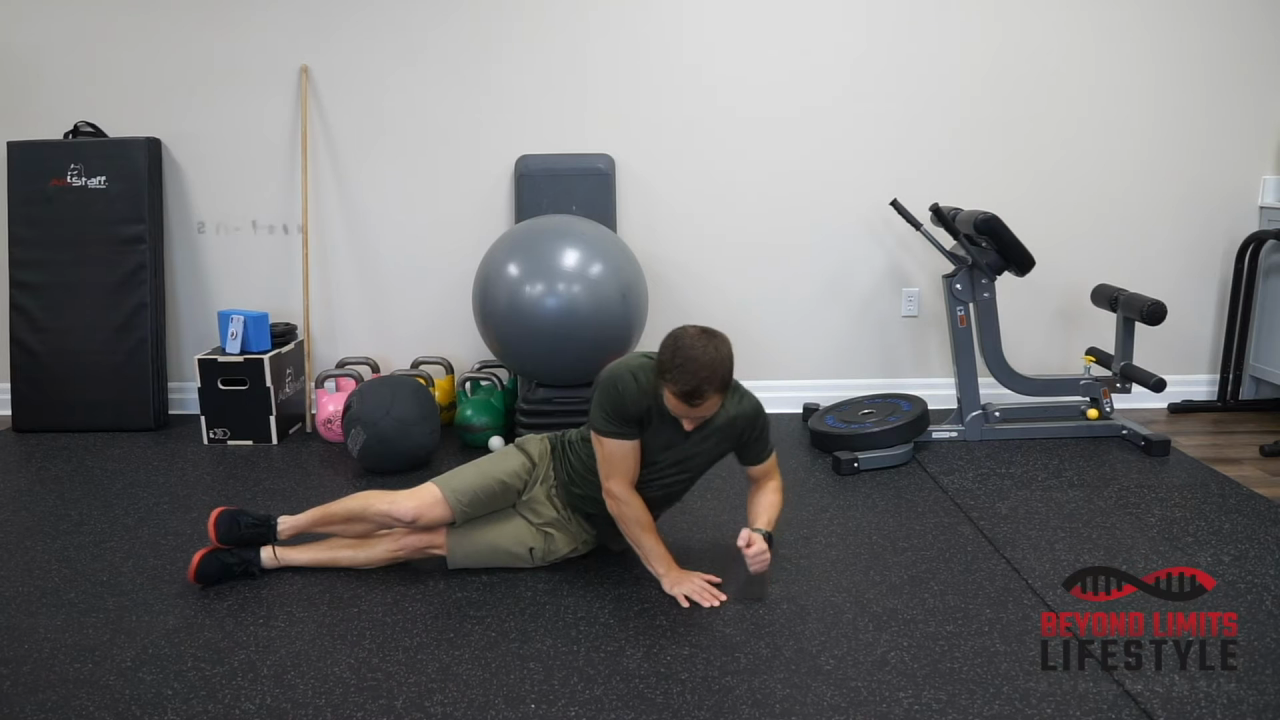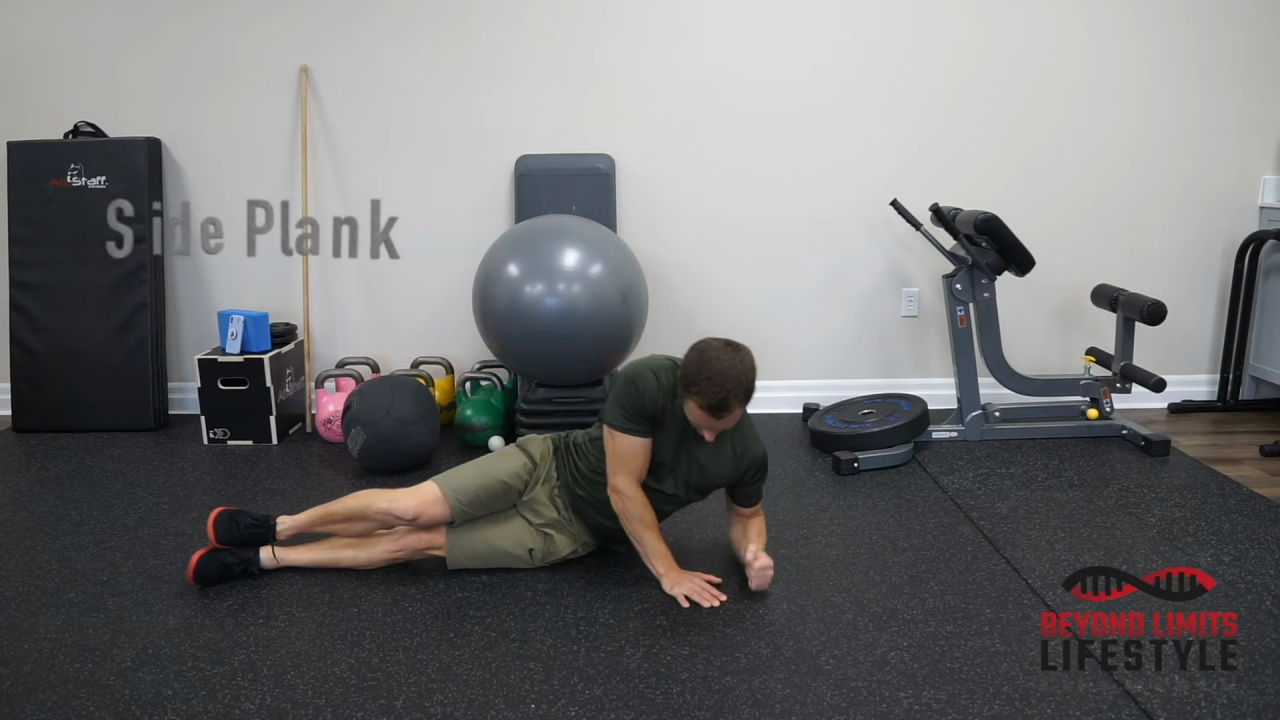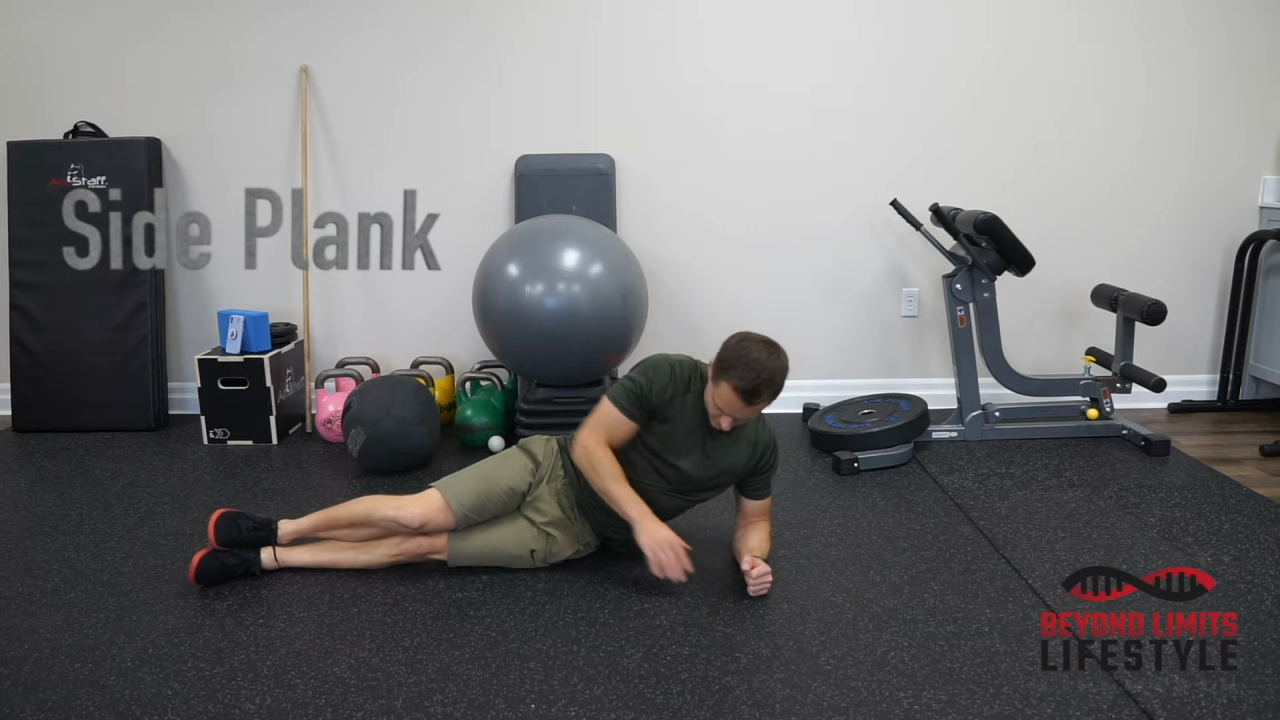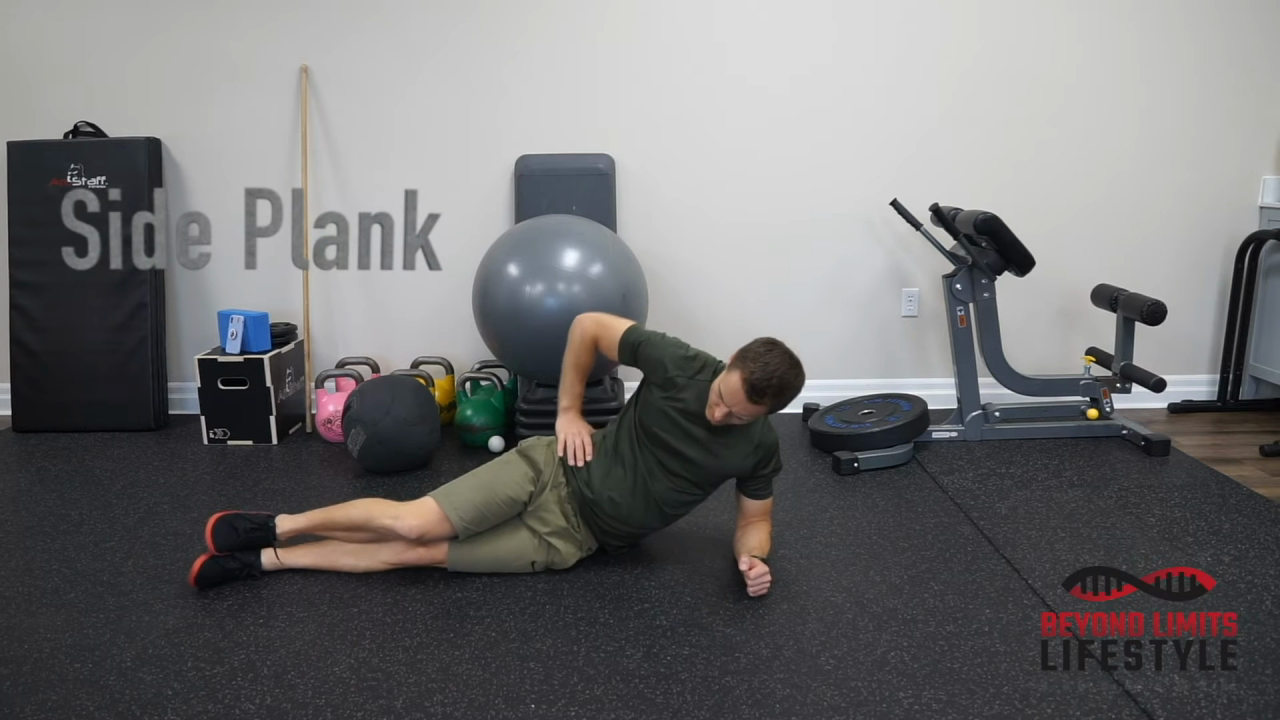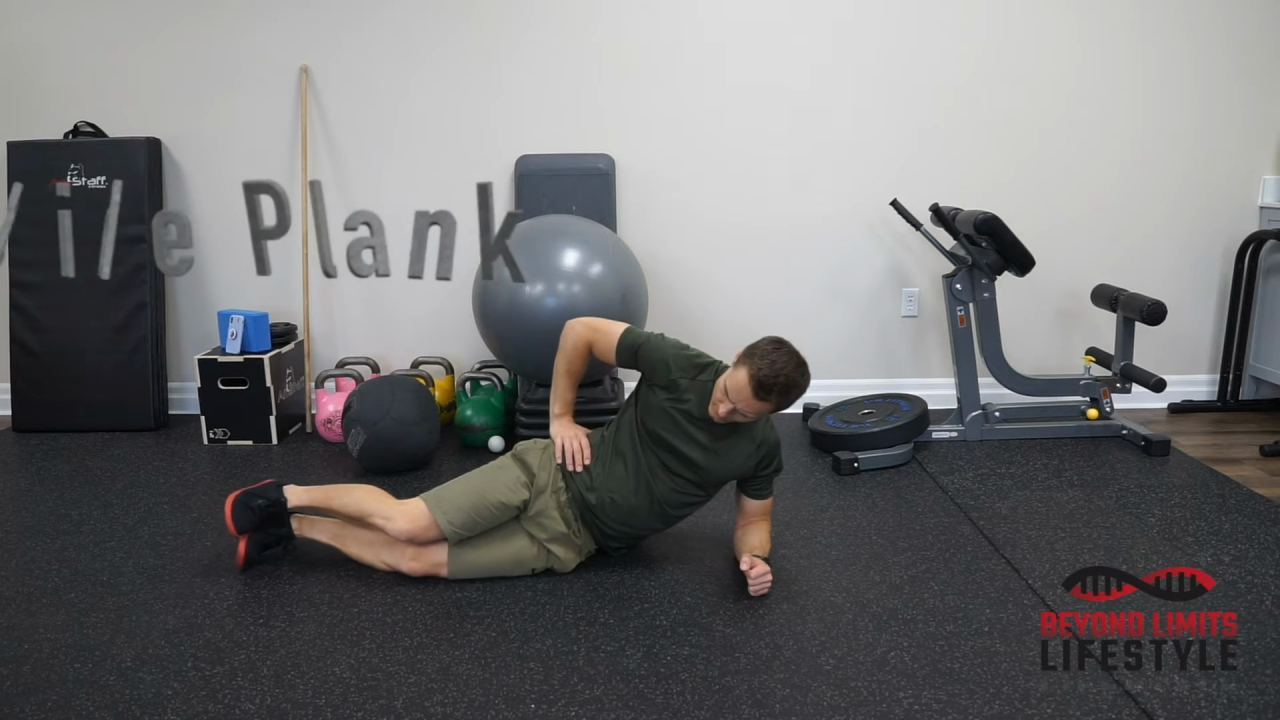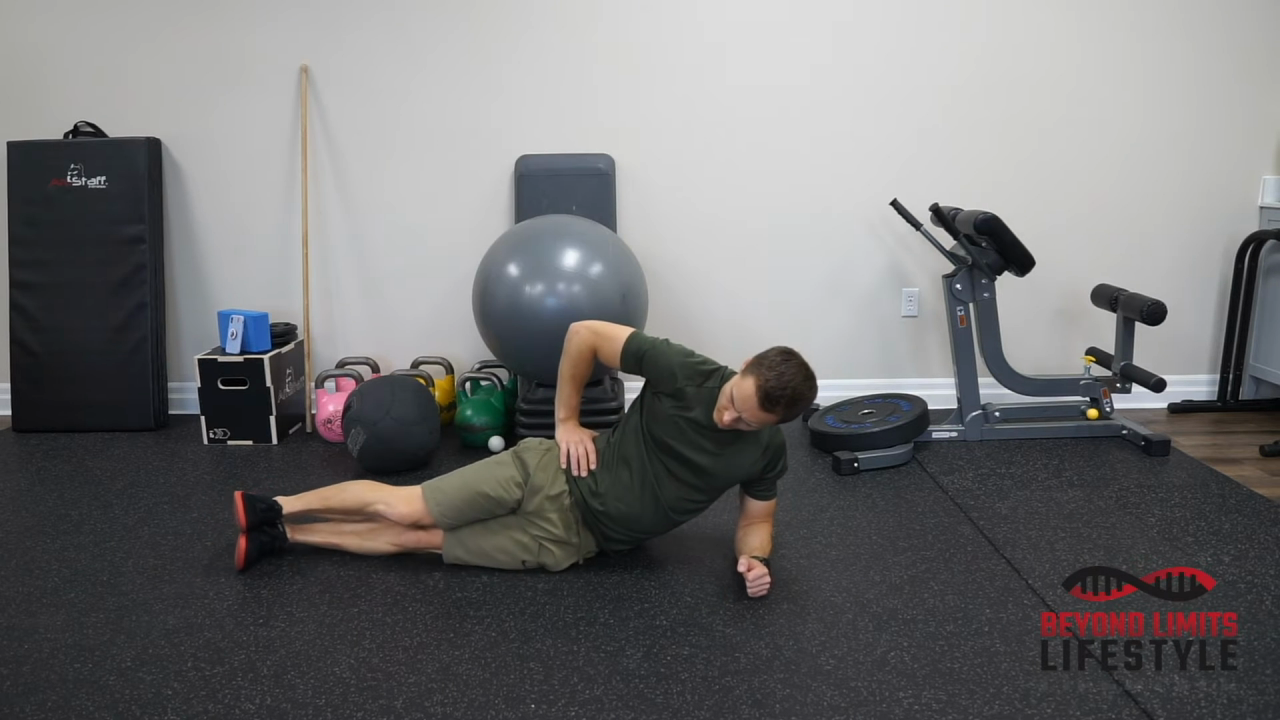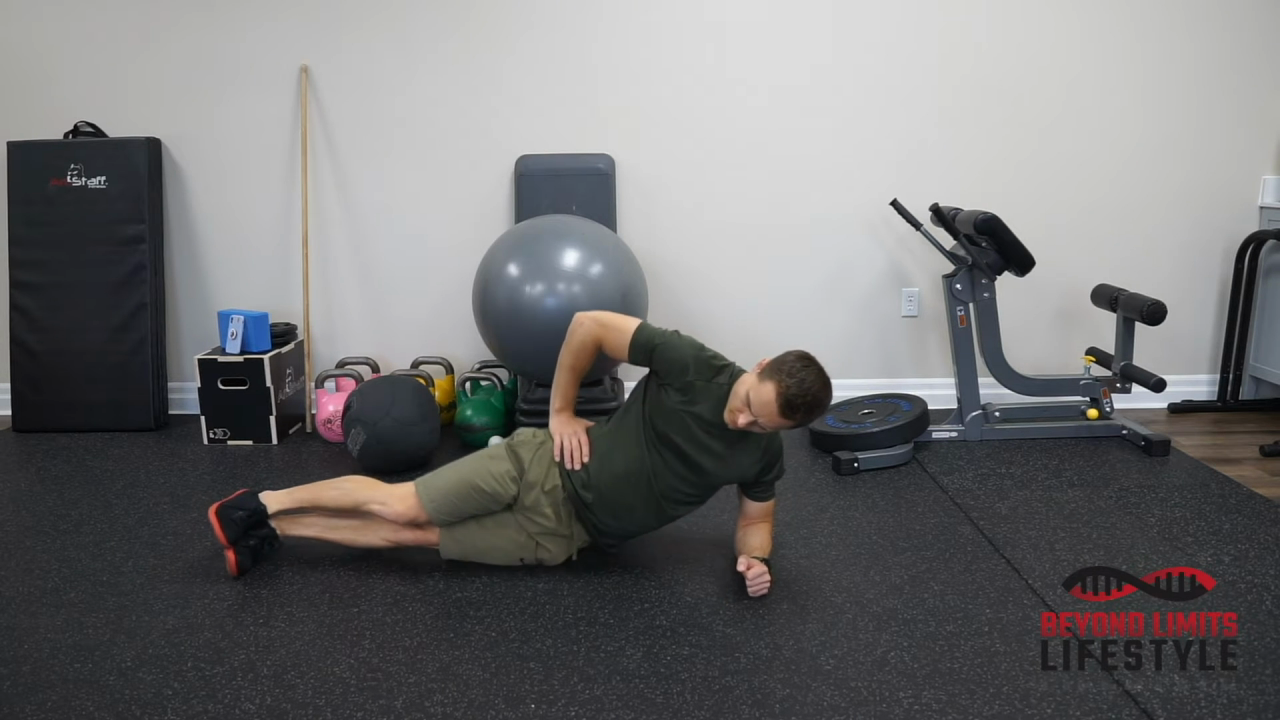
dt=0.7s
person 1, frame 1
left shoulder: (744, 416)
right shoulder: (625, 380)
left elbow: (765, 478)
right elbow: (619, 490)
left wrist: (758, 532)
right wrist: (668, 572)
left hip: (574, 528)
right hip: (544, 463)
left knee: (418, 544)
right knee: (411, 511)
left ankle: (264, 559)
right ankle: (278, 527)
person 1, frame 2
left shoulder: (747, 453)
right shoulder: (645, 381)
left elbow: (746, 515)
right elbow: (624, 486)
left wrist: (754, 553)
right wrist: (669, 572)
left hip: (573, 530)
right hip: (546, 466)
left knee: (416, 543)
right knee: (409, 509)
left ankle: (263, 558)
right ankle: (280, 526)
person 1, frame 3
left shoulder: (758, 447)
right shoulder: (666, 376)
left elbow: (754, 518)
right elbow: (590, 444)
left wrist: (753, 558)
right wrist: (646, 523)
left hip: (574, 532)
right hip: (556, 471)
left knee: (422, 546)
right knee: (416, 514)
left ankle: (265, 560)
right ankle: (280, 530)
person 1, frame 4
left shoulder: (758, 448)
right shoulder: (680, 366)
left elbow: (754, 520)
right elbow: (589, 326)
left wrist: (752, 559)
right wrist: (569, 411)
left hip: (571, 538)
right hip: (552, 474)
left knee: (417, 554)
right knee: (415, 523)
left ankle: (264, 562)
right ankle: (278, 526)
person 1, frame 5
left shoulder: (760, 448)
right shoulder: (678, 364)
left elbow: (753, 520)
right elbow: (580, 330)
left wrist: (755, 559)
right wrist: (561, 417)
left hip: (572, 541)
right hip: (551, 477)
left knee: (418, 562)
right knee: (406, 523)
left ankle: (296, 529)
right ankle: (289, 499)
person 1, frame 6
left shoulder: (765, 452)
right shoulder: (685, 371)
left elbow: (755, 521)
right elbow: (584, 333)
left wrist: (754, 561)
right wrist: (566, 420)
left hip: (568, 538)
right hip: (554, 477)
left knee: (417, 539)
right knee: (405, 509)
left ankle: (286, 536)
right ankle: (280, 507)
person 1, frame 7
left shoulder: (764, 456)
right shoulder: (694, 365)
left elbow: (755, 520)
right elbow: (589, 324)
left wrist: (755, 560)
right wrist: (561, 411)
left hip: (561, 529)
right hip: (545, 468)
left knee: (418, 533)
right knee: (400, 506)
left ankle: (278, 533)
right ankle: (266, 505)
